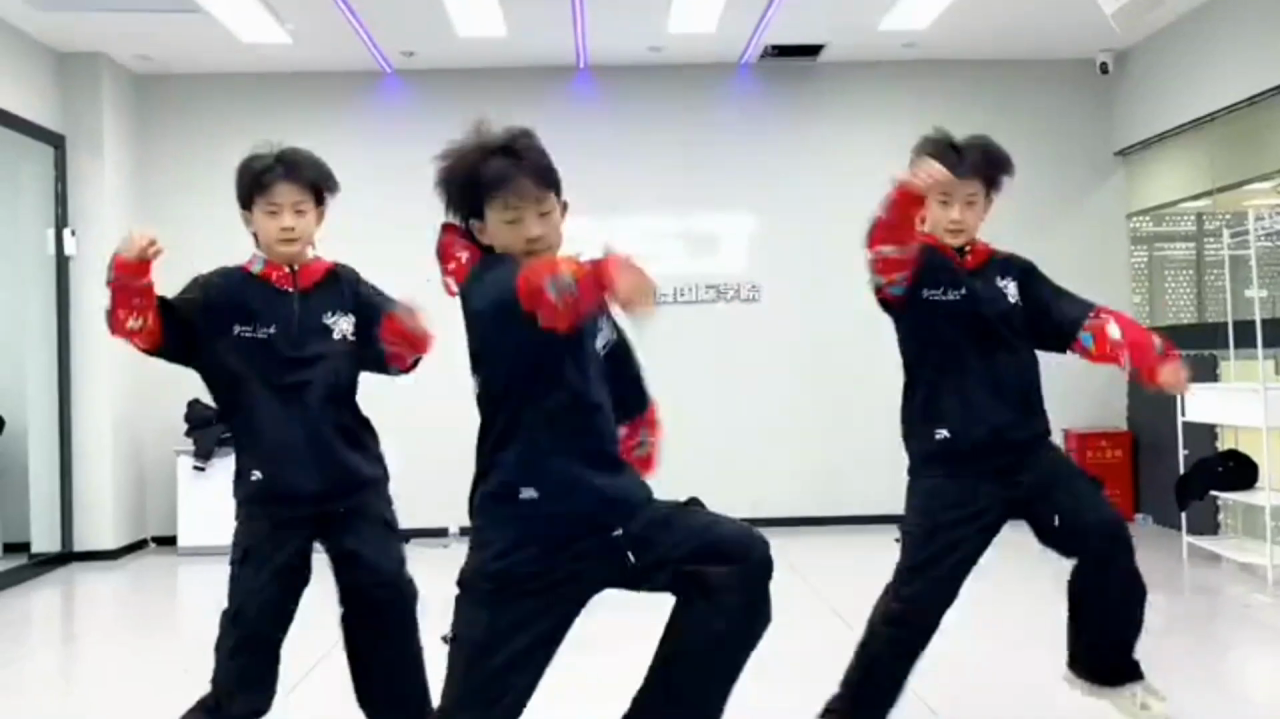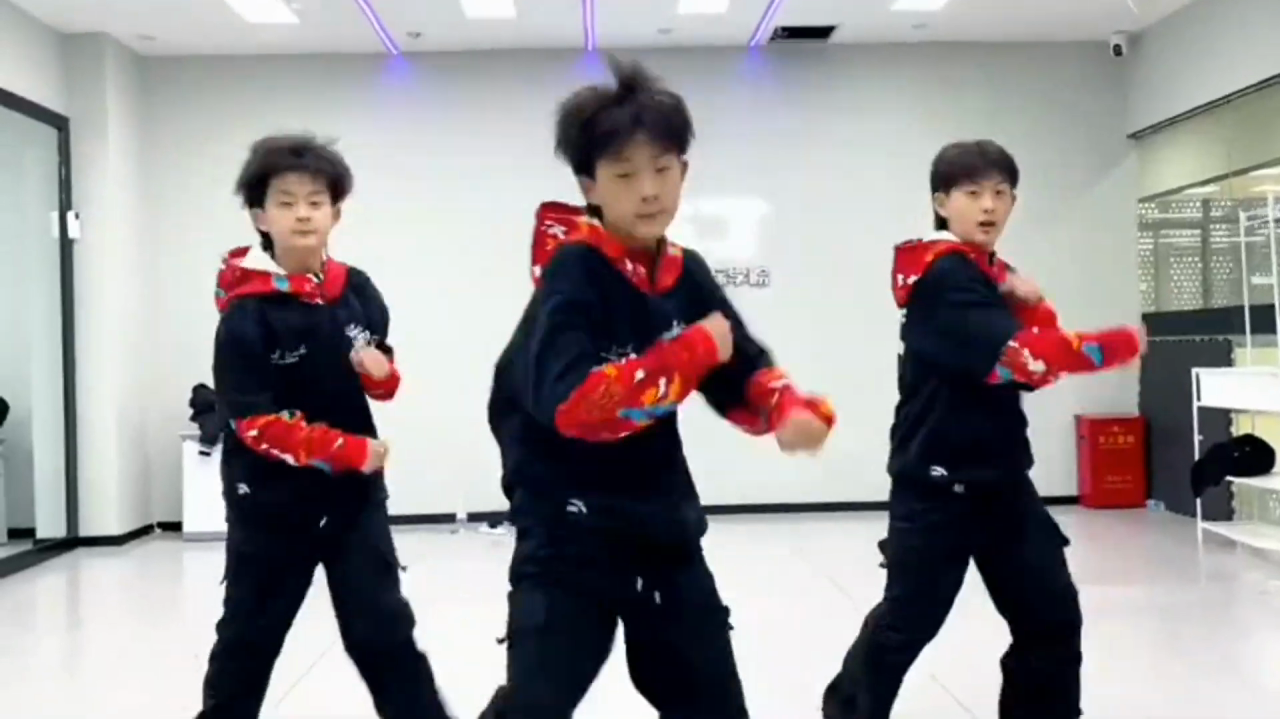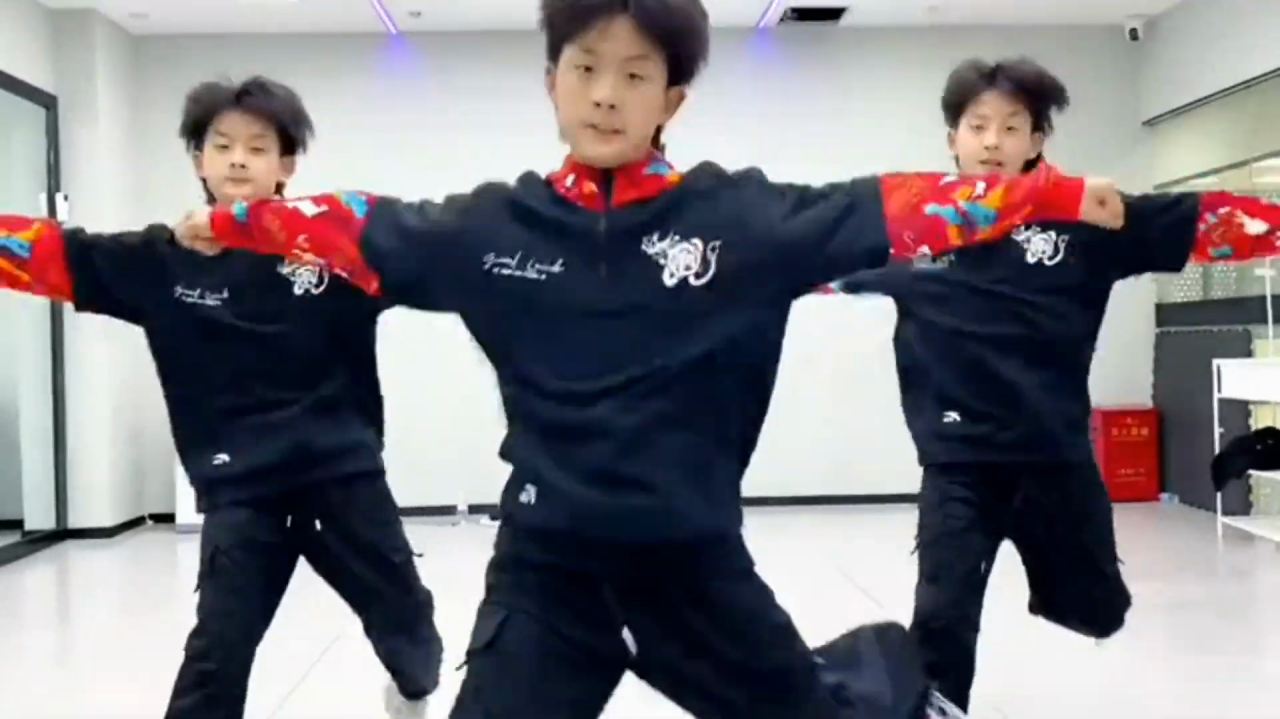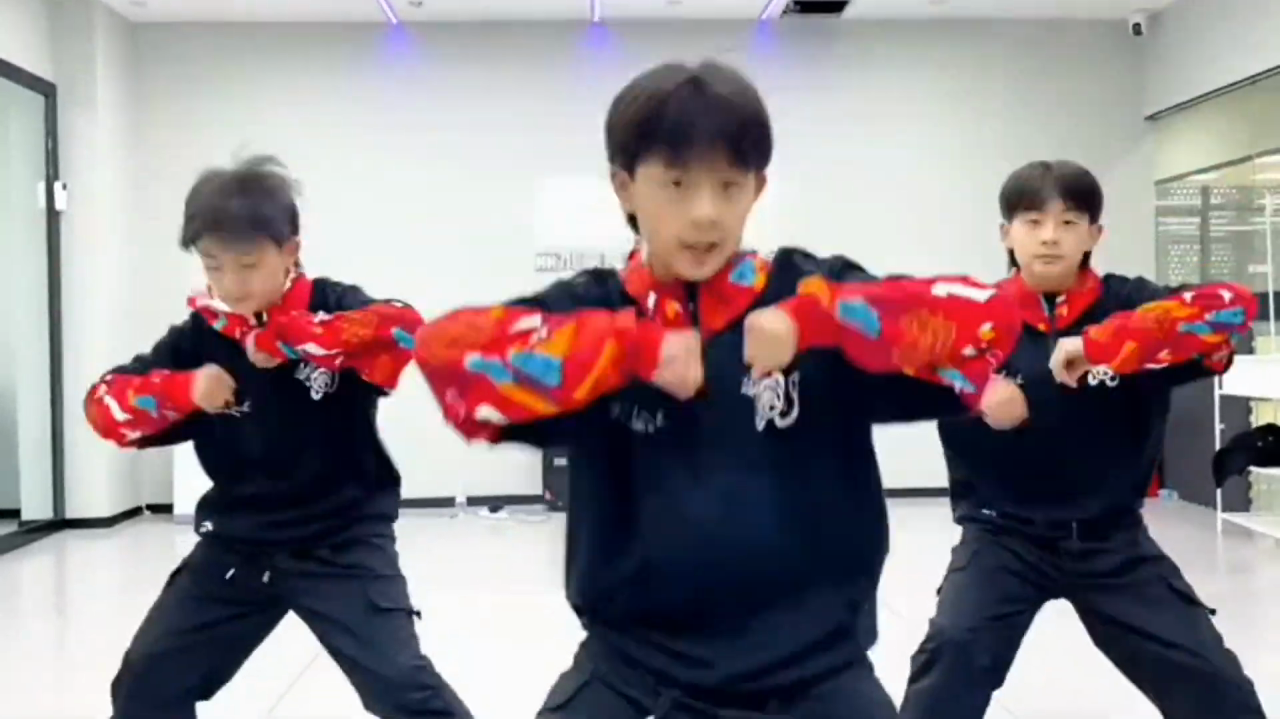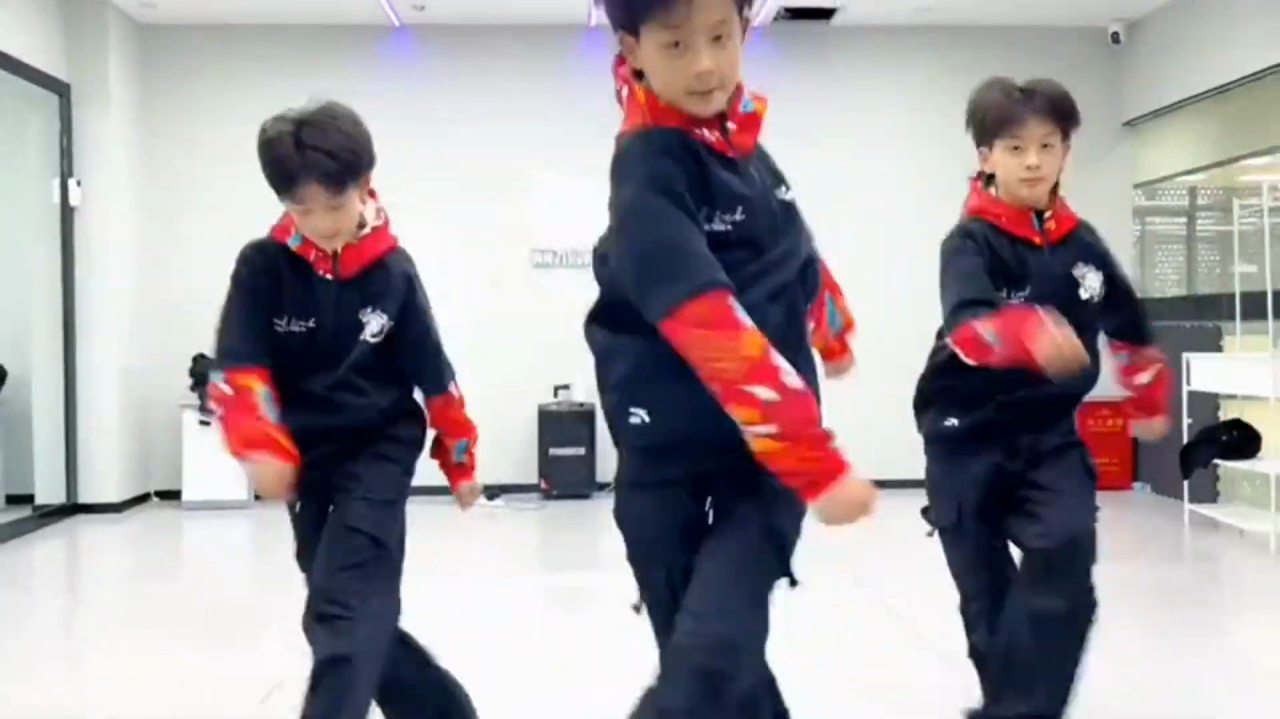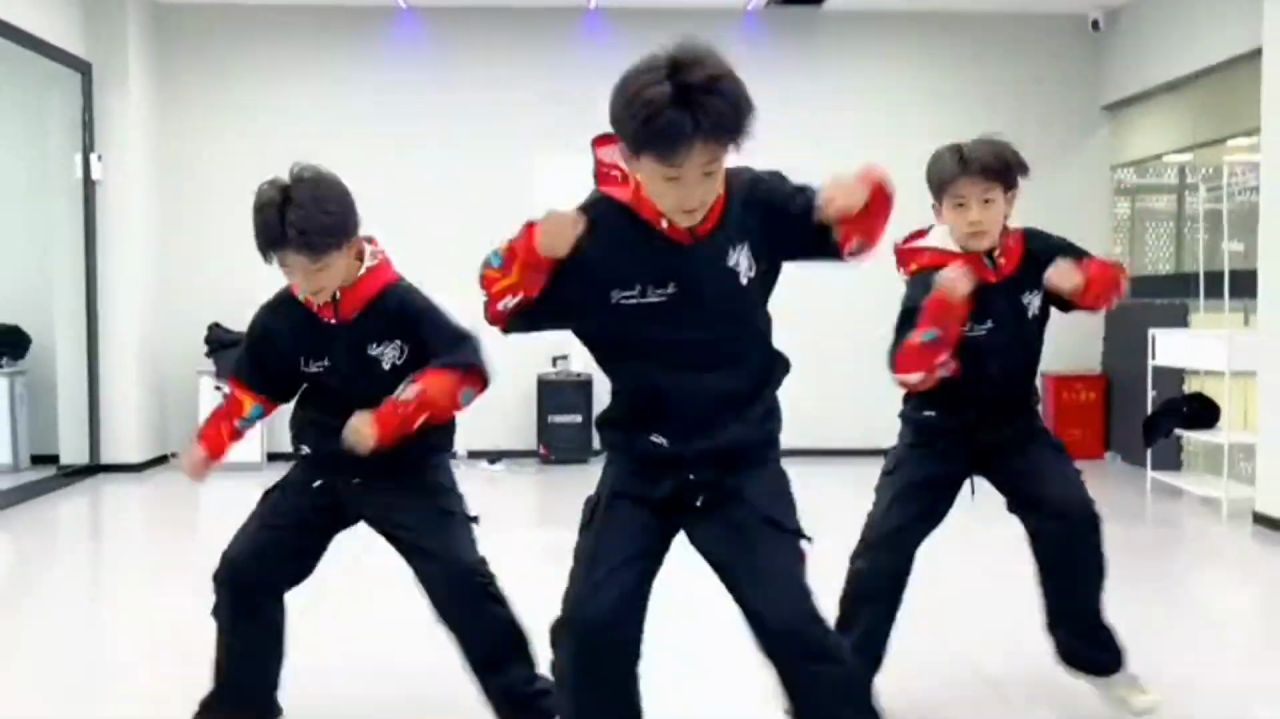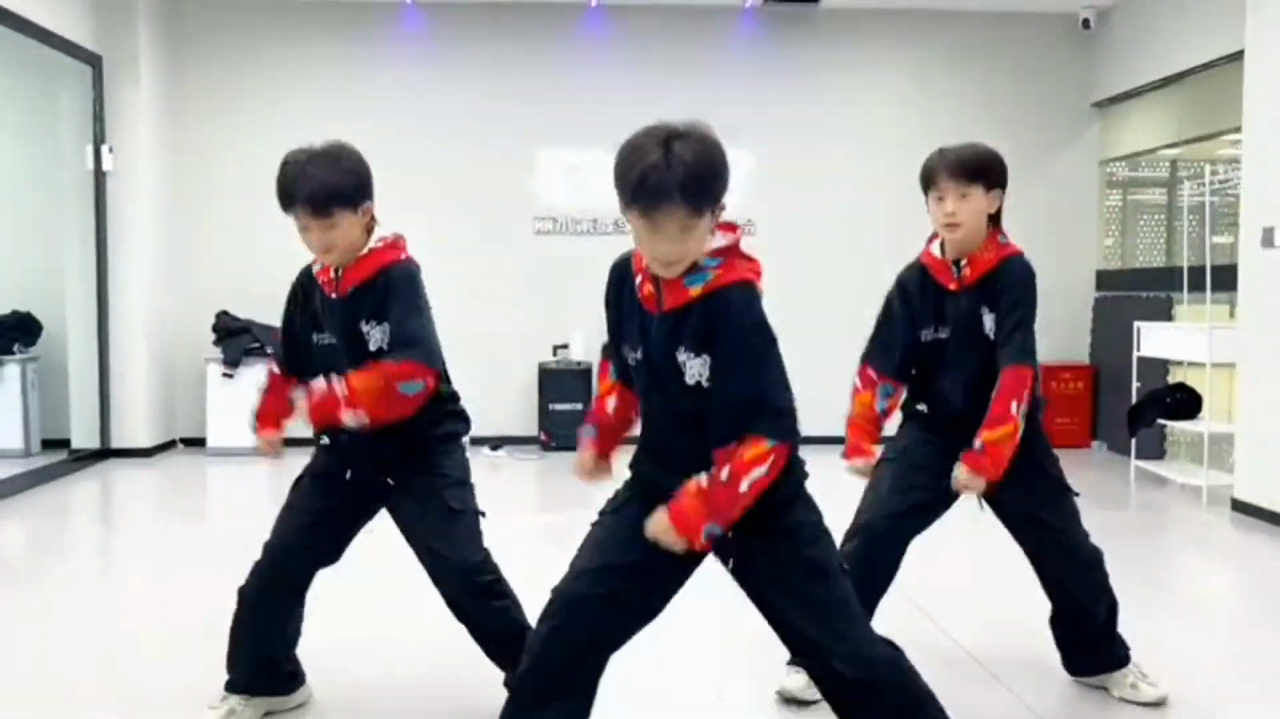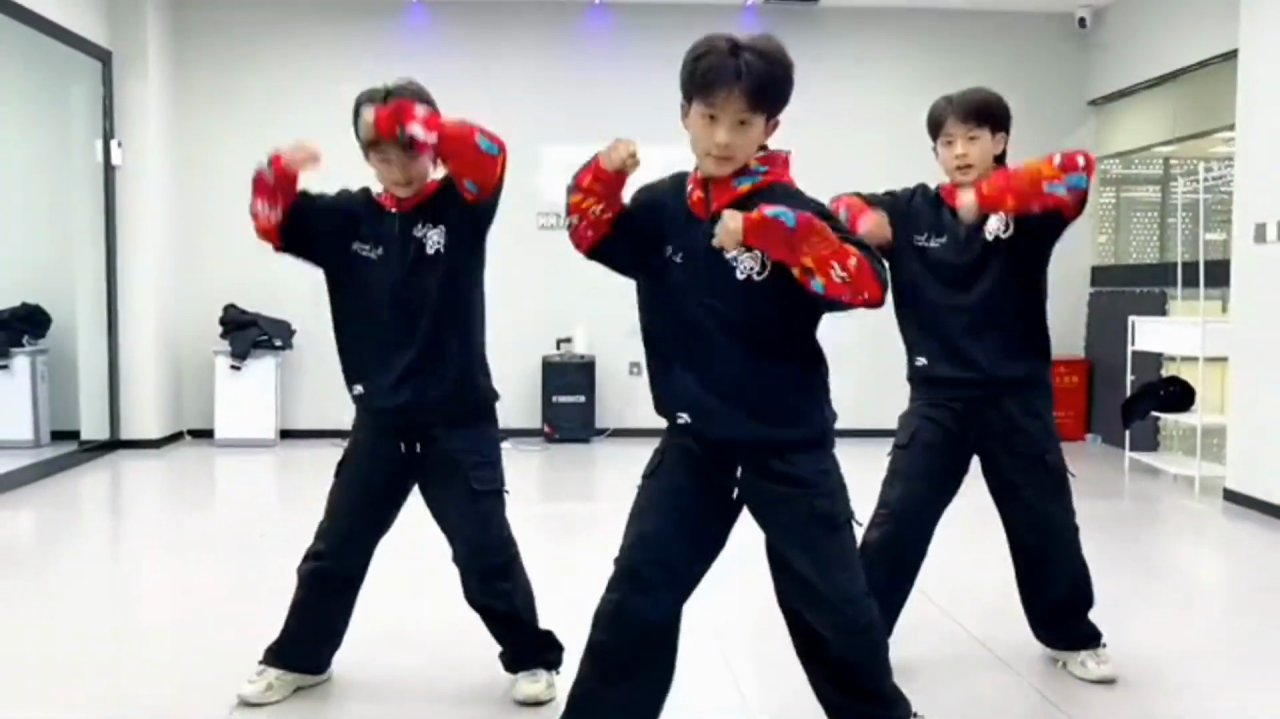
dt=0.3s
person 1, frame 1
left shoulder: (591, 305)
right shoulder: (487, 283)
left elbow: (630, 403)
right elbow: (533, 293)
left wrist: (639, 462)
right wrist: (601, 276)
left hip: (615, 512)
right hip: (525, 534)
left knee: (740, 557)
person 1, frame 2
left shoulder: (689, 276)
right shoulder: (574, 275)
left elbow: (747, 376)
right elbow: (575, 405)
left wrist: (795, 411)
right wrist: (690, 354)
left hip: (665, 531)
right hip: (570, 542)
person 1, frame 3
left shoulder: (733, 211)
right shoulder: (507, 221)
left elbow: (887, 217)
right elbow: (369, 242)
left wrist: (1051, 194)
right wrist: (237, 224)
left hip: (695, 558)
right hip: (548, 560)
person 1, frame 4
left shoulder: (814, 298)
right shoulder: (592, 319)
left elbow: (986, 319)
right elbow: (449, 351)
left wrist: (816, 319)
right wrist: (632, 347)
person 1, frame 5
left shoulder: (736, 134)
right shoulder: (647, 162)
right elbow: (702, 320)
left wrist: (831, 325)
right wrist: (813, 461)
left hip: (766, 457)
right hip: (667, 452)
right knee: (697, 660)
person 1, frame 6
left shoulder: (753, 202)
right shoulder: (601, 224)
left elbow: (853, 230)
right elbow: (502, 305)
left wrist: (858, 199)
right wrist: (535, 250)
left hip: (740, 456)
right hip: (643, 456)
left knee: (789, 621)
right knee: (593, 622)
person 1, frame 7
left shoulder: (734, 303)
right shoulder: (626, 283)
left elbow: (766, 440)
left wrist: (697, 519)
right wrist: (602, 431)
left hip: (761, 498)
right hip: (664, 481)
left knee: (843, 644)
right knee: (572, 625)
person 1, frame 8
left shoulder: (785, 206)
right shoulder: (664, 201)
left elbow: (866, 285)
right elbow: (591, 232)
left wrist: (765, 226)
right wrist: (603, 174)
left hip: (788, 446)
right hip: (693, 440)
left knee: (834, 605)
right knee: (640, 596)
person 2, frame 1
left shoulder: (1011, 270)
right shoulder: (914, 261)
left elbow: (1083, 322)
right elbow: (886, 264)
left wrist: (1152, 356)
right wrist: (910, 191)
left hip: (1024, 449)
right hip: (949, 459)
left knee: (1105, 539)
right knee: (916, 597)
left ankle: (1105, 670)
person 2, frame 2
left shoulder: (998, 280)
right shoulder: (943, 276)
left elbow: (1038, 345)
right elbow: (1015, 360)
left wrist: (1034, 309)
right wrist: (1116, 345)
left hip: (1001, 478)
right hip: (933, 484)
left knee: (1051, 618)
right knee: (906, 620)
person 2, frame 3
left shoulder: (1081, 214)
left elbow: (1204, 220)
left hip: (1058, 457)
right hip: (957, 459)
left knee: (1093, 606)
right knee: (943, 620)
left ankle: (1062, 570)
person 2, frame 4
left shoulder: (1129, 305)
left elbow: (1229, 308)
left wrist: (1107, 344)
left hip: (1107, 540)
right hip: (1003, 536)
right knee: (952, 656)
person 2, frame 5
left shoulder: (1080, 240)
right shoulder: (970, 240)
left elbow: (1130, 326)
right elbow: (971, 333)
left wrist: (1151, 402)
right wrist: (1028, 334)
left hip: (1047, 434)
right hip: (964, 432)
left knee: (1065, 556)
right knee: (983, 581)
person 2, frame 6
left shoulder: (1032, 251)
right shoulder: (930, 275)
left elbow: (1109, 282)
right elbow: (912, 374)
left wrist: (1080, 278)
right wrist: (946, 302)
left hip: (1011, 421)
right hip: (939, 427)
left knee: (1071, 514)
right knee: (885, 540)
left ankle: (1096, 659)
person 2, frame 7
left shoulder: (1014, 274)
right shoulder: (914, 282)
left elbow: (1017, 377)
right elbow: (880, 368)
left wrist: (986, 458)
right wrist: (861, 439)
left hip: (1011, 434)
right hip: (931, 429)
left knee: (1066, 547)
right knee: (873, 533)
left ankle: (1101, 660)
person 2, frame 8
left shoulder: (1031, 202)
right shoulder: (916, 208)
left elbow: (1076, 171)
right elbow: (845, 210)
left wrist: (993, 195)
right wrist: (865, 220)
left hip: (1017, 396)
right hip: (937, 399)
left knee: (1047, 521)
right knee: (900, 518)
left ankle: (1071, 637)
person 3, frame 1
left shoulder: (342, 286)
right shoulder: (229, 289)
left elbow: (401, 349)
right elbow: (142, 327)
left wrist: (403, 327)
right wrist: (129, 268)
left hip: (348, 470)
right hip: (272, 483)
left knee: (386, 599)
right knee: (255, 616)
person 3, frame 2
left shoulder: (356, 290)
right shoulder: (246, 310)
right elbow: (255, 420)
left wrist: (379, 370)
right wrist: (349, 451)
left hip: (354, 490)
right hip: (269, 502)
left knee: (382, 631)
right knee: (248, 636)
person 3, frame 3
right shoulder: (170, 254)
right elbow: (58, 256)
left hip: (344, 474)
right hip: (242, 492)
left knee: (400, 615)
right knee: (219, 650)
person 3, frame 4
left shoulder: (336, 309)
right shoulder: (197, 337)
left elbow: (404, 331)
right elbow: (108, 404)
left wrist: (292, 338)
right wrist: (183, 392)
left hip: (345, 540)
right hip: (241, 546)
person 3, frame 5
left shoulder: (392, 271)
right shoulder: (264, 264)
left elbow: (433, 375)
right elbow: (239, 370)
left wrist: (461, 461)
right wrist: (262, 447)
left hip: (377, 459)
right hip: (306, 464)
left knee: (349, 607)
right knee: (351, 609)
person 3, frame 6
left shoulder: (396, 301)
right shoulder: (282, 317)
left elbow: (462, 367)
right elbow: (251, 387)
left wrist: (387, 420)
right wrist: (211, 441)
left hip: (406, 460)
right hip: (324, 462)
left knee: (459, 574)
right knee: (244, 570)
person 3, frame 7
left shoulder: (395, 274)
right shoulder: (308, 288)
left elbow: (412, 377)
right elbow: (292, 365)
left wrist: (327, 402)
right wrist: (272, 414)
left hip: (423, 449)
right hip: (346, 453)
left knee: (463, 565)
right knee: (281, 565)
person 3, frame 8
left shoulder: (457, 202)
right shoulder: (347, 215)
left elbow: (485, 154)
right elbow: (272, 218)
left wrist: (402, 117)
right wrist: (281, 172)
left hip: (457, 418)
right hip: (380, 419)
left knee: (485, 548)
right knee: (338, 545)
left ankle: (532, 657)
right ankle: (297, 658)
